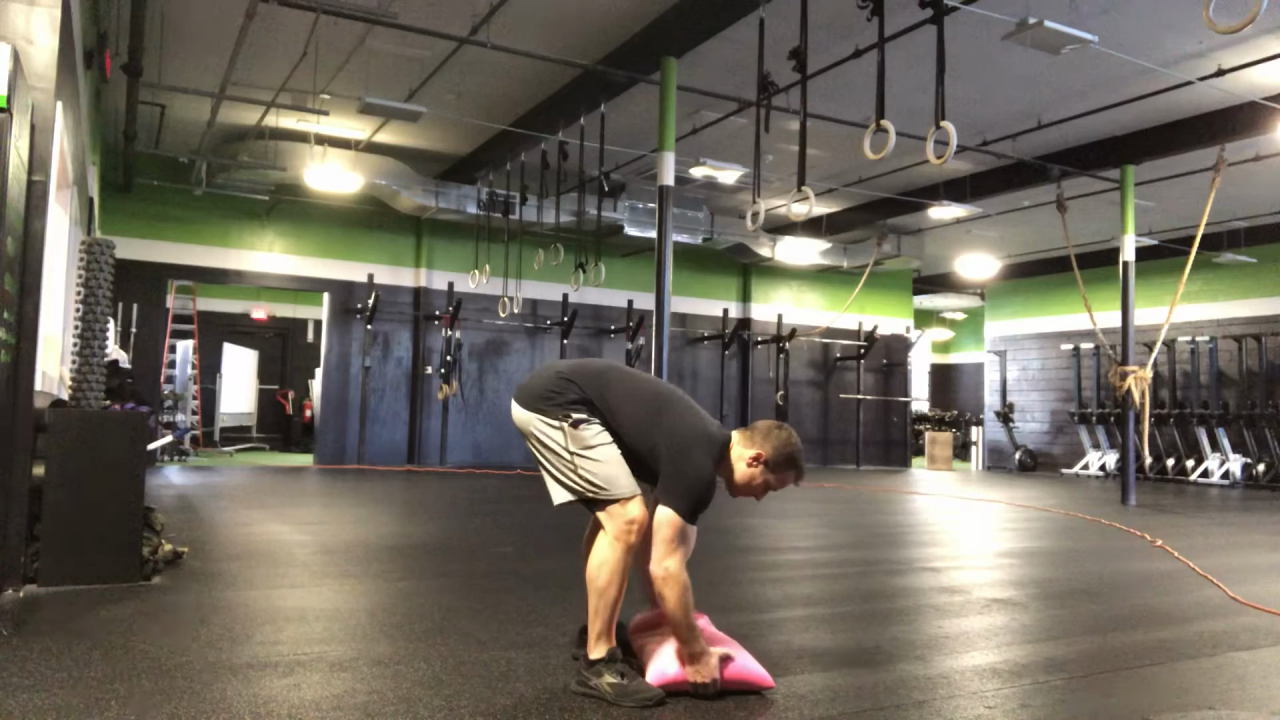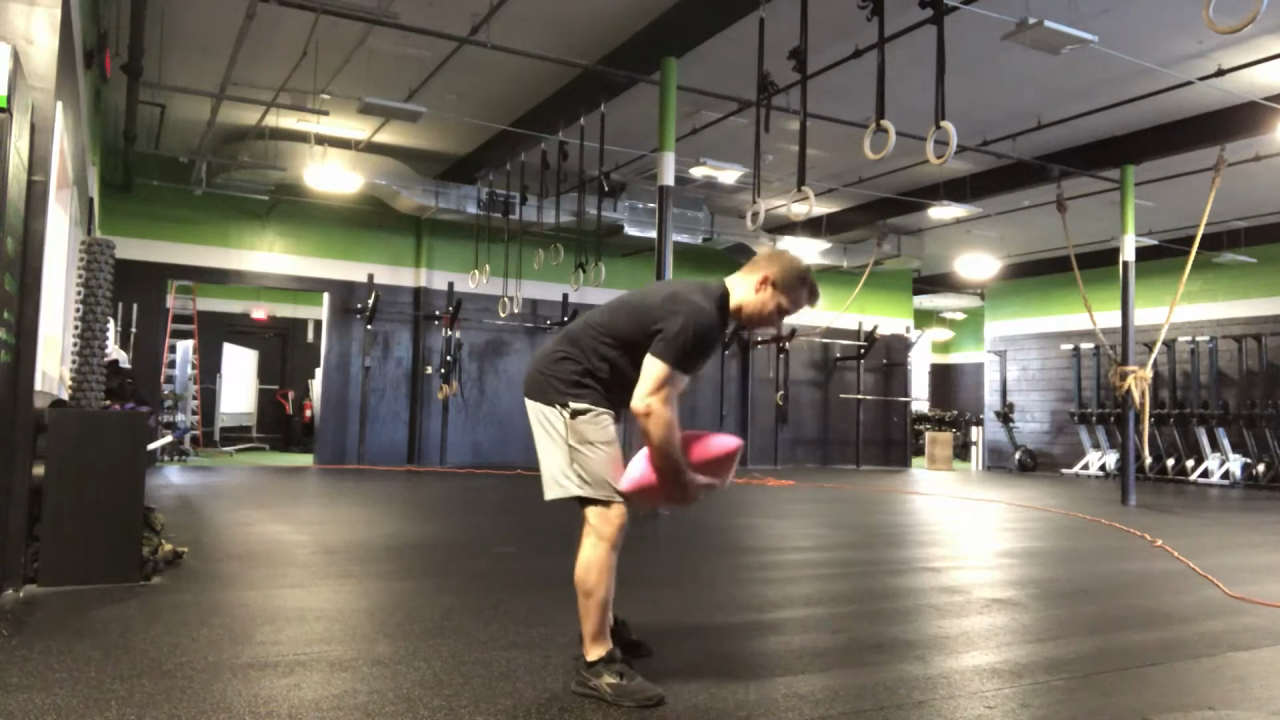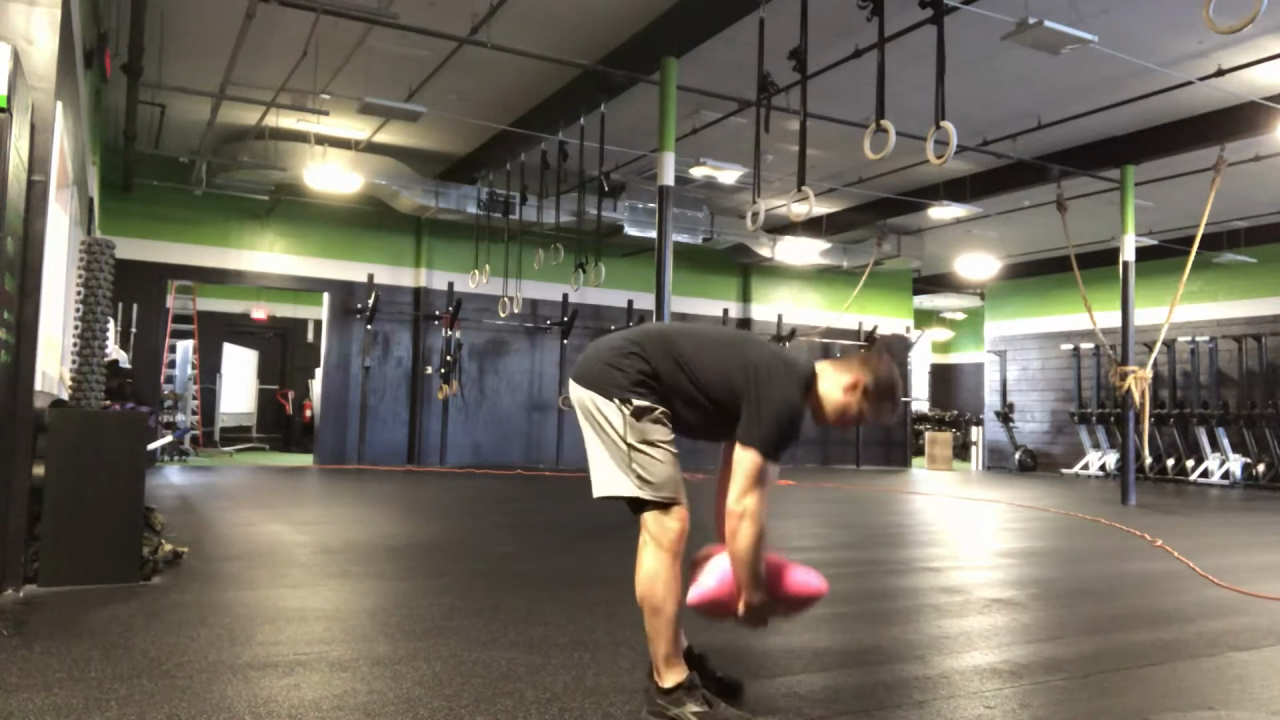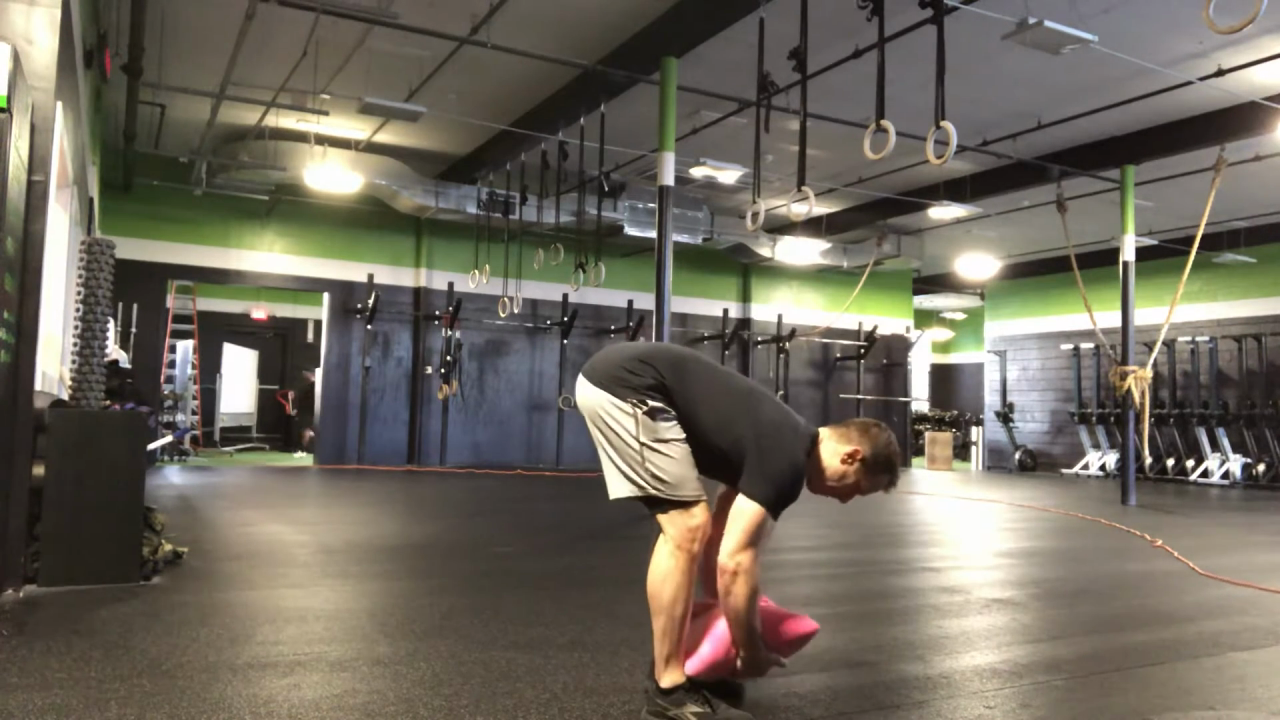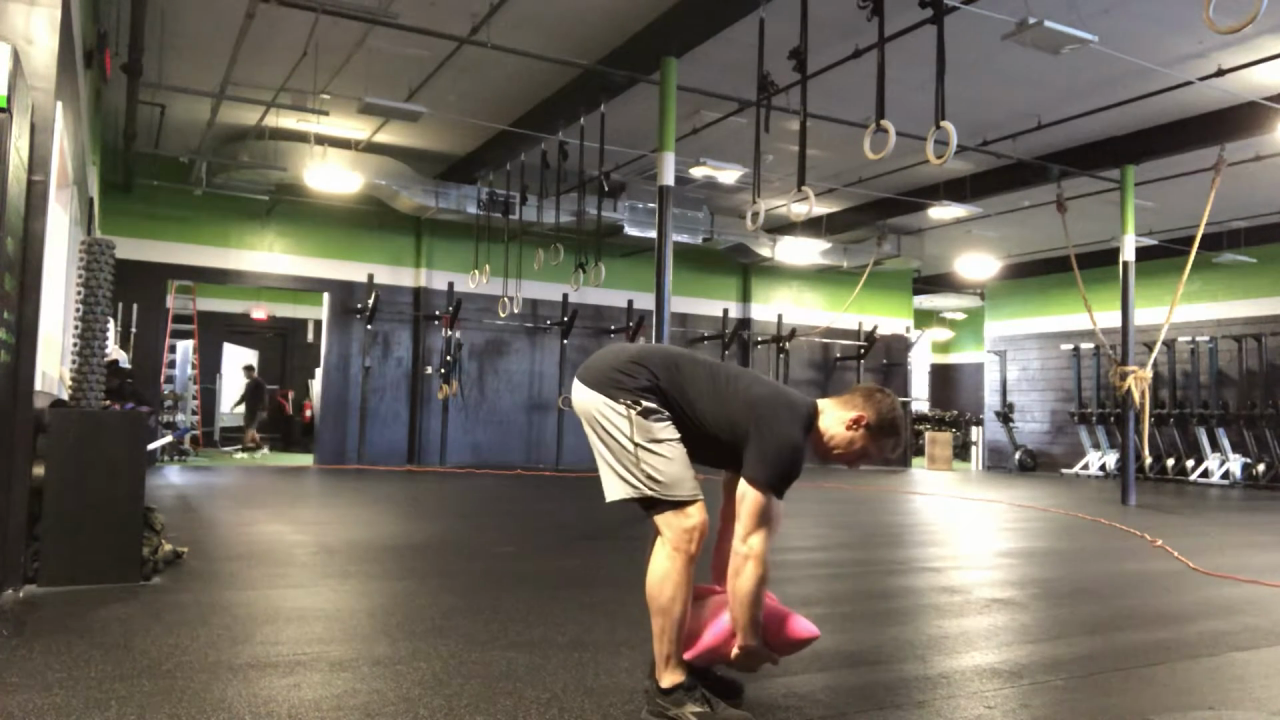
dt=1s
person 1, frame 1
left shoulder: (706, 441)
right shoulder: (697, 461)
left elbow: (654, 540)
right elbow: (665, 567)
left wrist: (661, 616)
right wrist: (697, 655)
left hip: (544, 395)
right hip: (553, 403)
left knee: (611, 515)
right knee: (626, 519)
left ankle: (597, 632)
right ankle: (597, 665)
person 1, frame 2
left shoulder: (706, 309)
right shoulder: (697, 314)
left elbow: (661, 395)
right elbow: (649, 406)
left wrist: (673, 467)
right wrist: (681, 481)
left hip: (576, 387)
right hip: (566, 387)
left knee: (614, 511)
right knee: (607, 518)
left ankle: (603, 628)
right ankle: (596, 664)
person 1, frame 3
left shoulder: (784, 383)
right shoulder: (784, 398)
left elbow: (732, 489)
right elbow: (743, 506)
left wrist: (734, 559)
right wrist: (754, 594)
left hip: (606, 375)
right hip: (616, 380)
left knee: (664, 529)
right knee: (667, 529)
left ankle: (675, 658)
person 1, frame 4
left shoulder: (782, 440)
right shoulder: (786, 459)
left elbow: (721, 537)
right elbow: (734, 561)
left wrist: (718, 614)
right wrist: (751, 653)
left hip: (611, 375)
right hip: (623, 385)
left knee: (682, 529)
right knee: (687, 531)
left ankle: (671, 662)
person 1, frame 5
left shoulder: (781, 416)
right shoulder: (784, 435)
left elbow: (735, 528)
right elbow: (749, 547)
right wrist: (747, 641)
left hip: (608, 382)
right hip: (617, 389)
left knee: (679, 529)
right knee: (685, 530)
left ankle: (675, 659)
